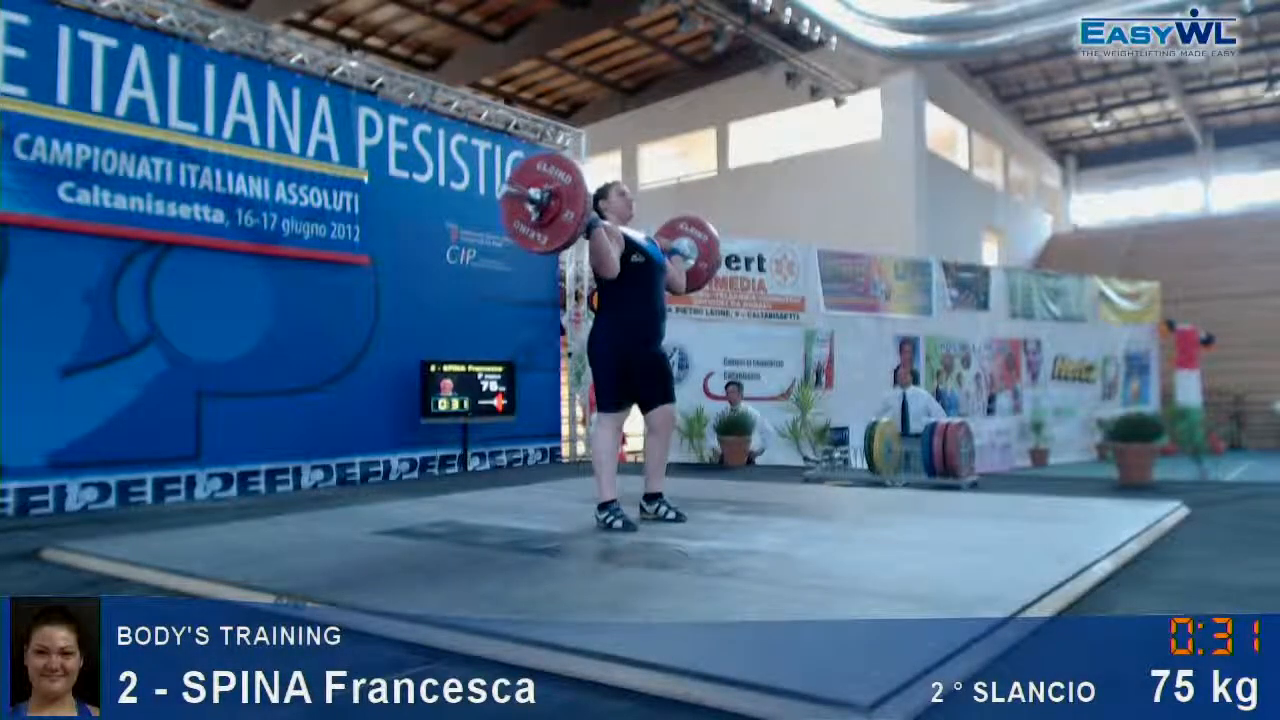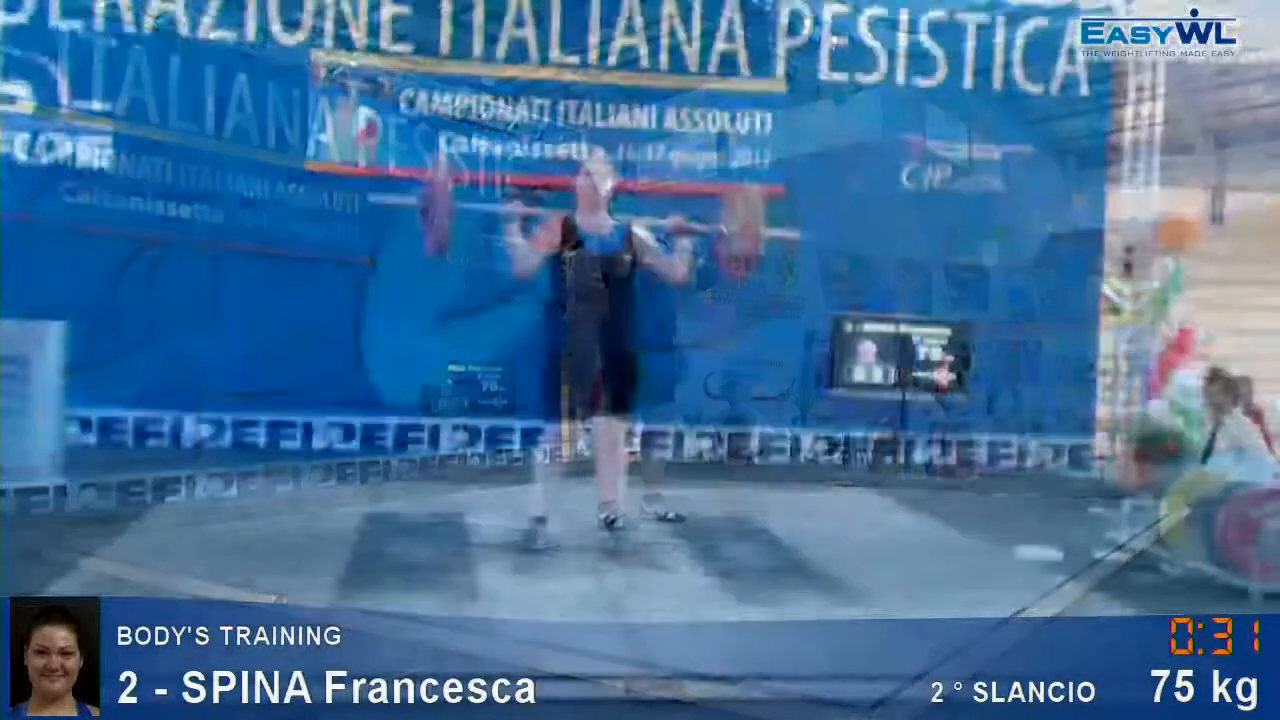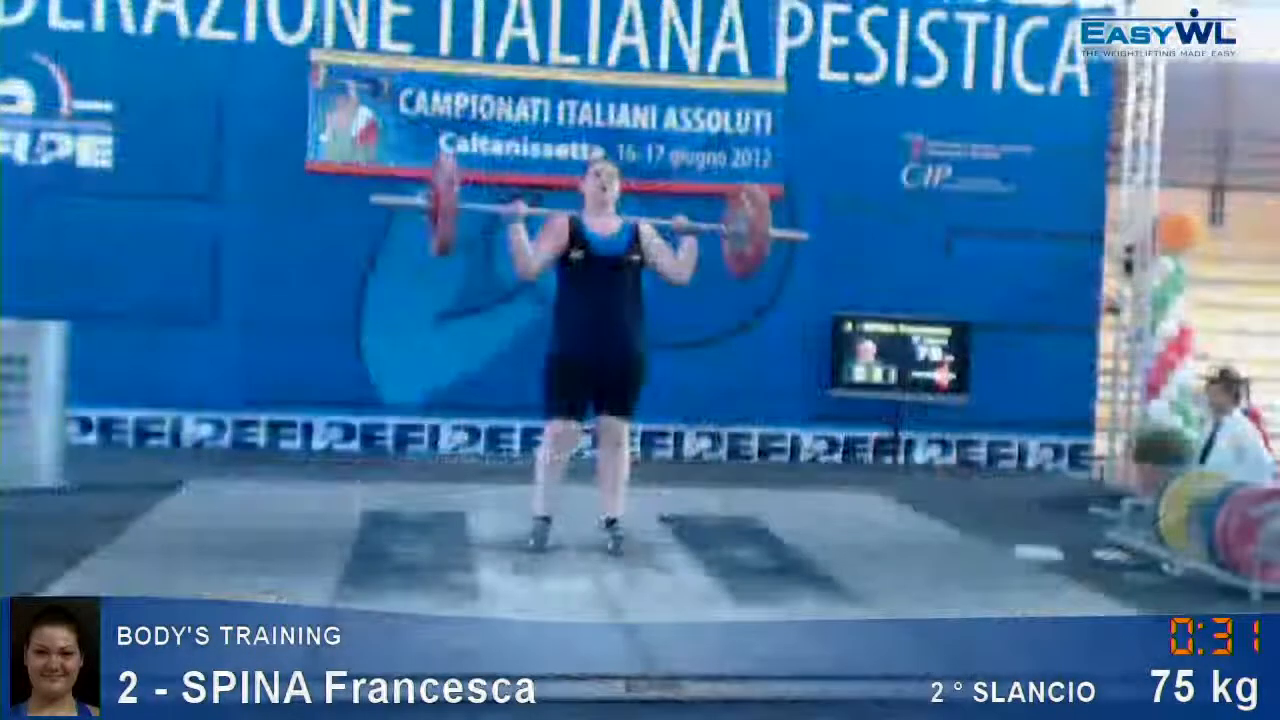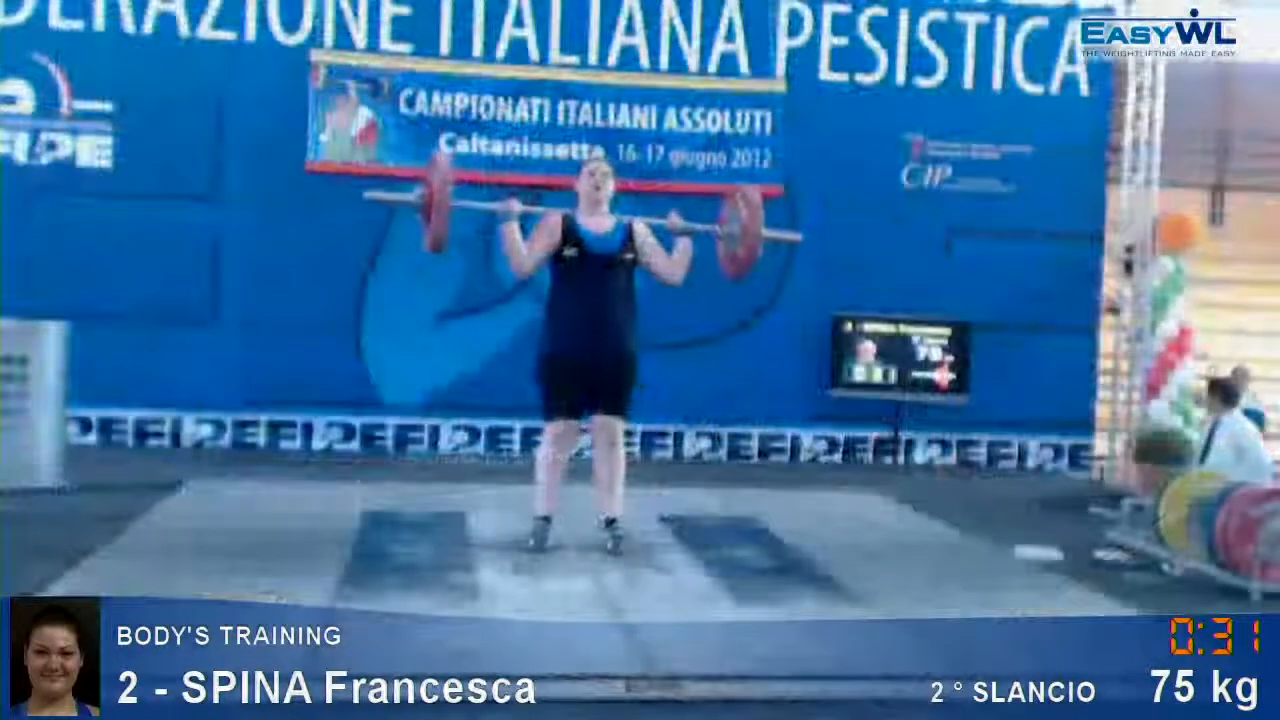
dt=0.3s
person 1, frame 1
left shoulder: (649, 242)
right shoulder: (607, 234)
left elbow: (678, 285)
right elbow: (609, 269)
left wrist: (676, 253)
right wrist: (593, 227)
left hip: (649, 346)
right hip: (614, 344)
left knee: (664, 418)
right knee: (611, 419)
left ankle: (652, 498)
right ankle: (606, 505)
person 1, frame 2
left shoulder: (631, 233)
right shoulder: (559, 227)
left elbow: (675, 273)
right elbow: (524, 266)
left wrist: (682, 237)
right wrist: (513, 223)
left hip: (618, 350)
right hip: (573, 347)
left knee: (612, 431)
right knee: (558, 432)
left ankle: (610, 512)
right ankle: (538, 518)
person 1, frame 3
left shoulder: (640, 232)
right shoulder: (563, 226)
left elbow: (680, 273)
right elbow: (528, 268)
left wrist: (688, 236)
right wrist: (516, 223)
left hip: (624, 353)
right hip: (572, 351)
left knee: (615, 434)
right knee: (559, 433)
left ankle: (612, 521)
right ankle: (541, 518)
person 1, frame 4
left shoulder: (634, 231)
right shoulder: (557, 224)
left elbow: (673, 273)
right elbow: (522, 265)
left wrist: (682, 235)
right wrist: (510, 221)
left hip: (616, 352)
right hip: (564, 350)
left knee: (610, 433)
right knee: (559, 432)
left ankle: (612, 520)
right ankle: (542, 518)
